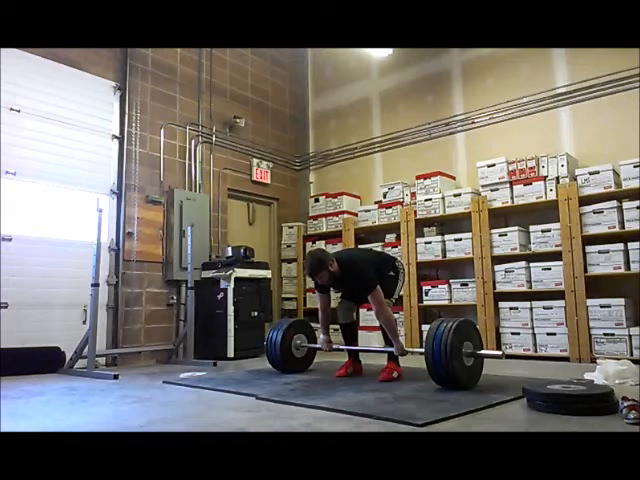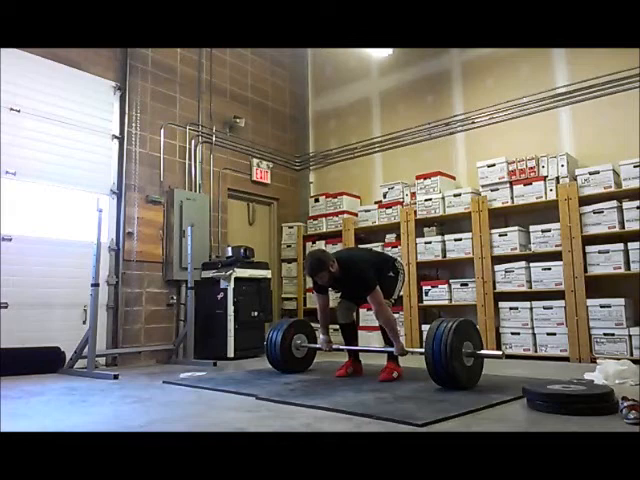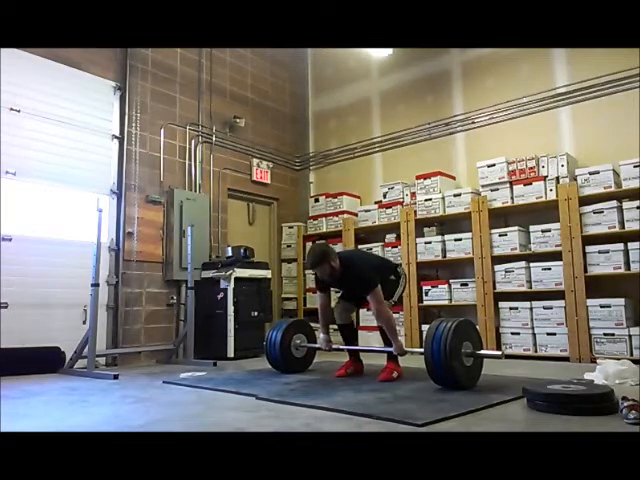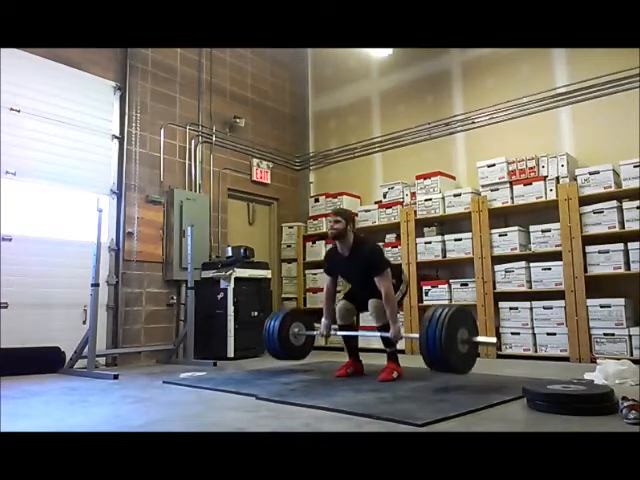
dt=0.7s
person 1, frame 1
left shoulder: (358, 270)
right shoulder: (322, 274)
left elbow: (379, 307)
right elbow: (324, 307)
left wrist: (397, 343)
right wrist: (324, 335)
left hip: (390, 270)
left knee: (383, 306)
right knee: (343, 309)
left ankle: (393, 363)
right ankle: (354, 361)
person 1, frame 2
left shoulder: (358, 270)
right shoulder: (320, 274)
left elbow: (379, 307)
right elbow: (322, 307)
left wrist: (397, 342)
right wrist: (324, 335)
left hip: (390, 271)
left knee: (382, 306)
right knee: (342, 309)
left ankle: (393, 363)
right ankle: (354, 361)
person 1, frame 3
left shoulder: (359, 268)
right shoulder: (322, 276)
left elbow: (379, 307)
right elbow: (323, 306)
left wrist: (396, 342)
right wrist: (324, 334)
left hip: (391, 277)
left knee: (377, 310)
right knee: (340, 310)
left ankle: (393, 363)
right ankle: (355, 361)
person 1, frame 4
left shoulder: (369, 250)
right shoulder: (331, 256)
left elbow: (386, 289)
right elbow: (329, 289)
left wrist: (394, 325)
right wrist: (326, 320)
left hip: (393, 281)
left knee: (375, 307)
right knee: (342, 309)
left ankle: (393, 363)
right ankle: (354, 361)
